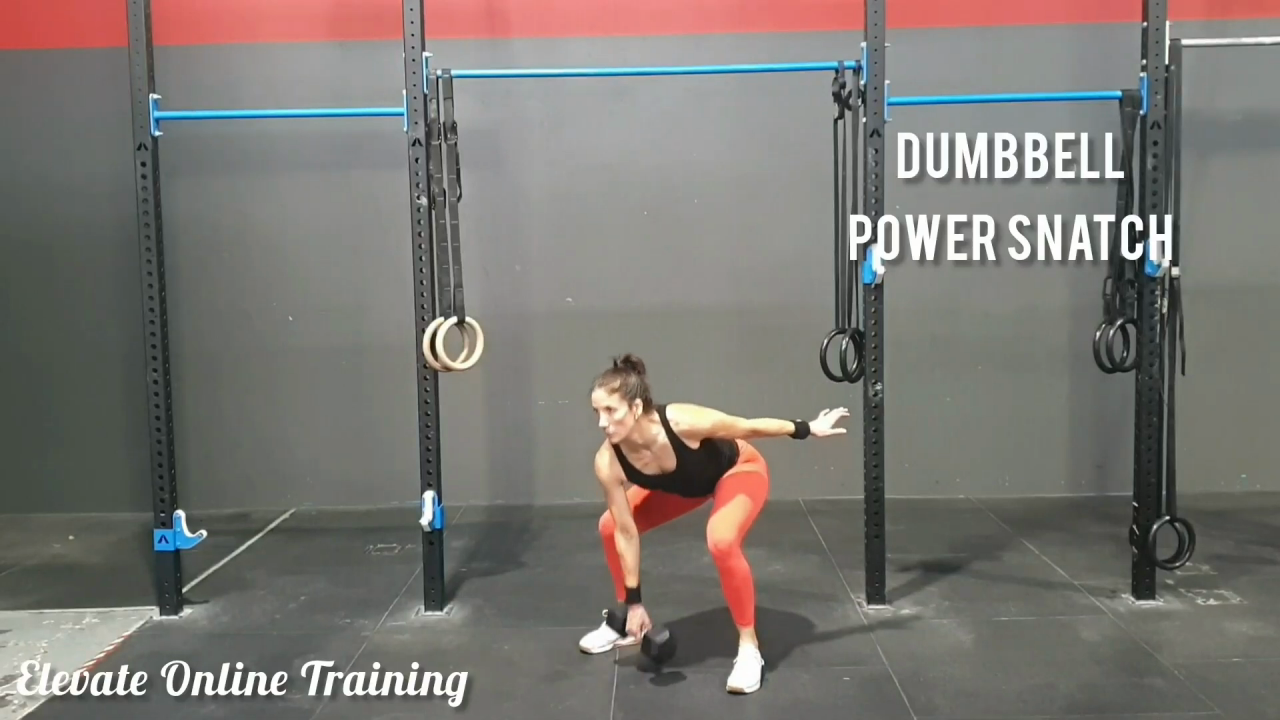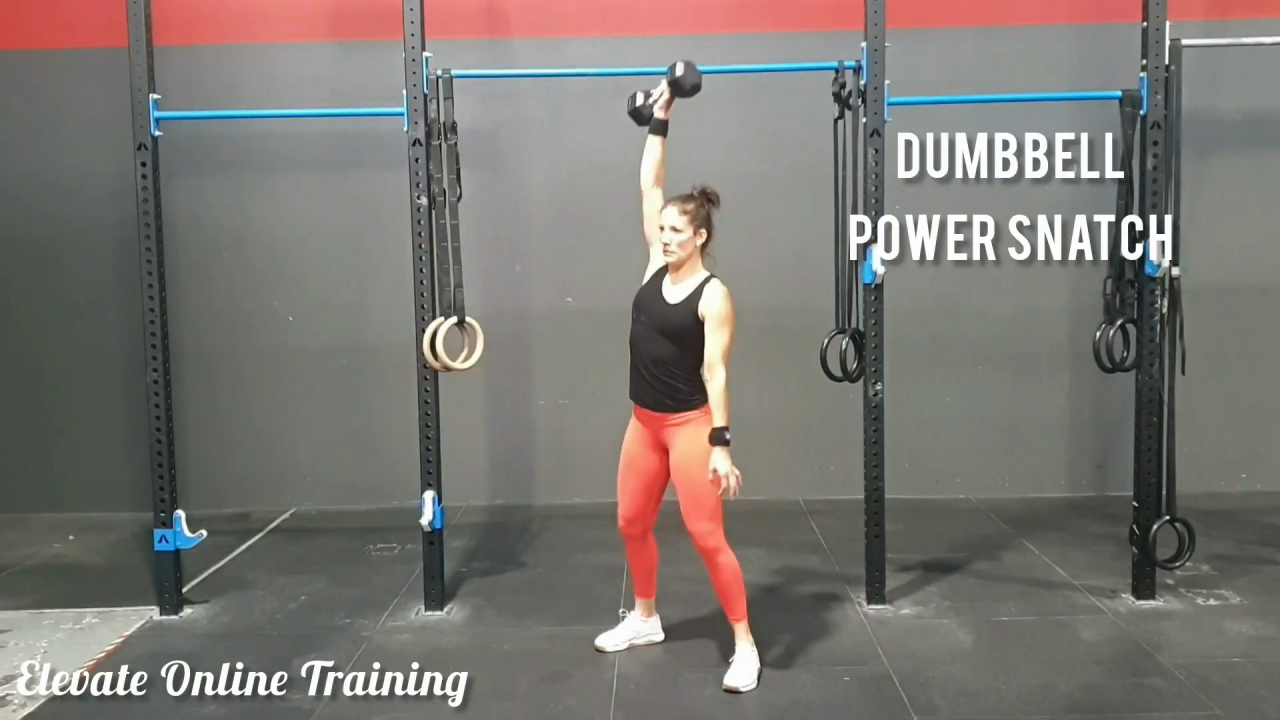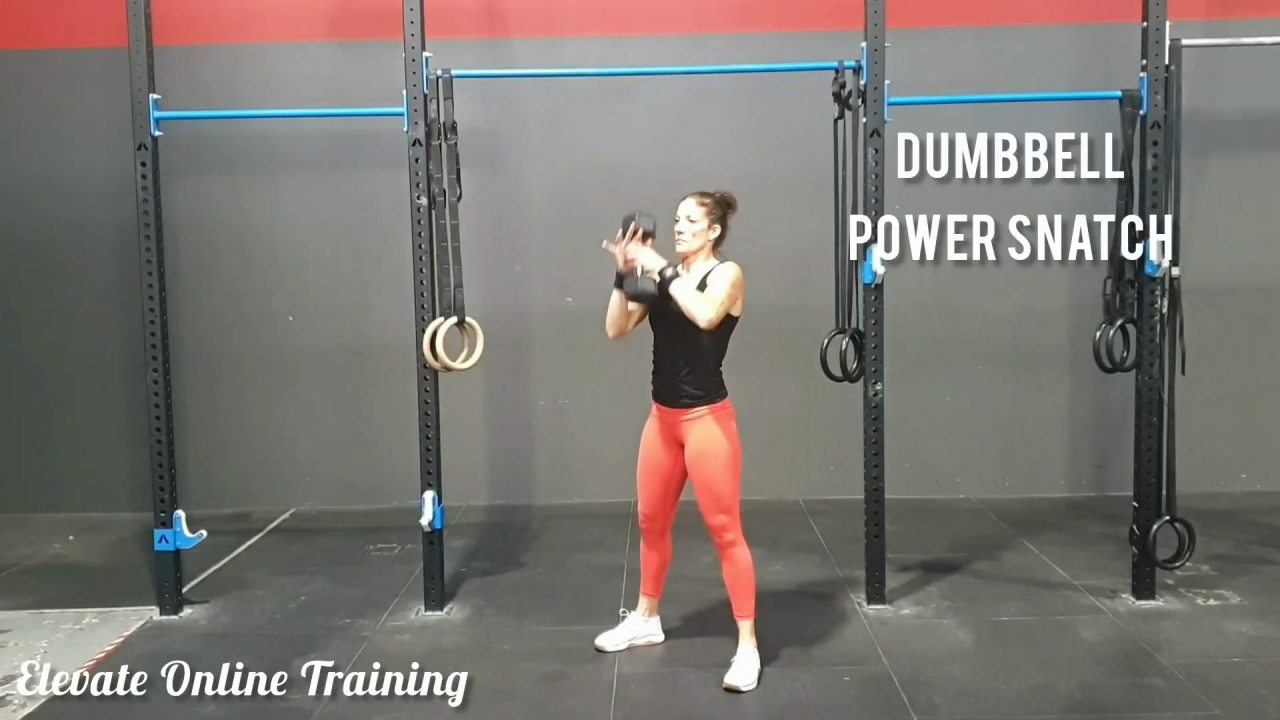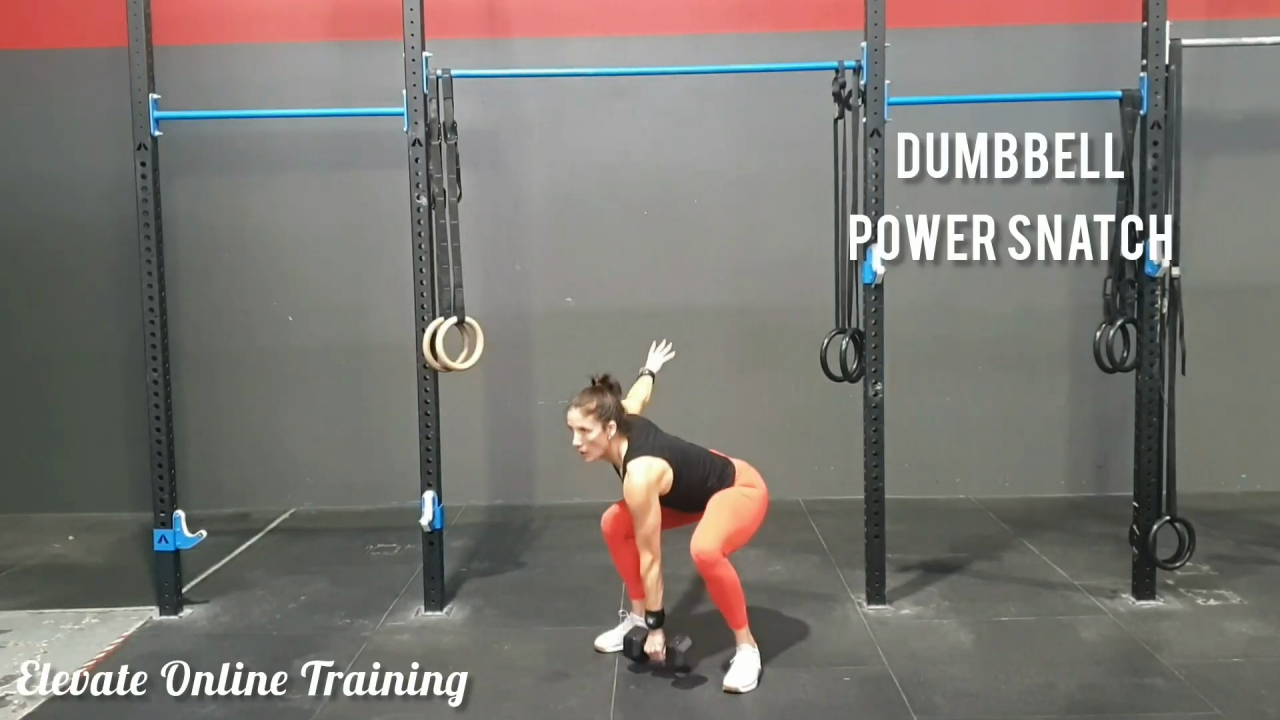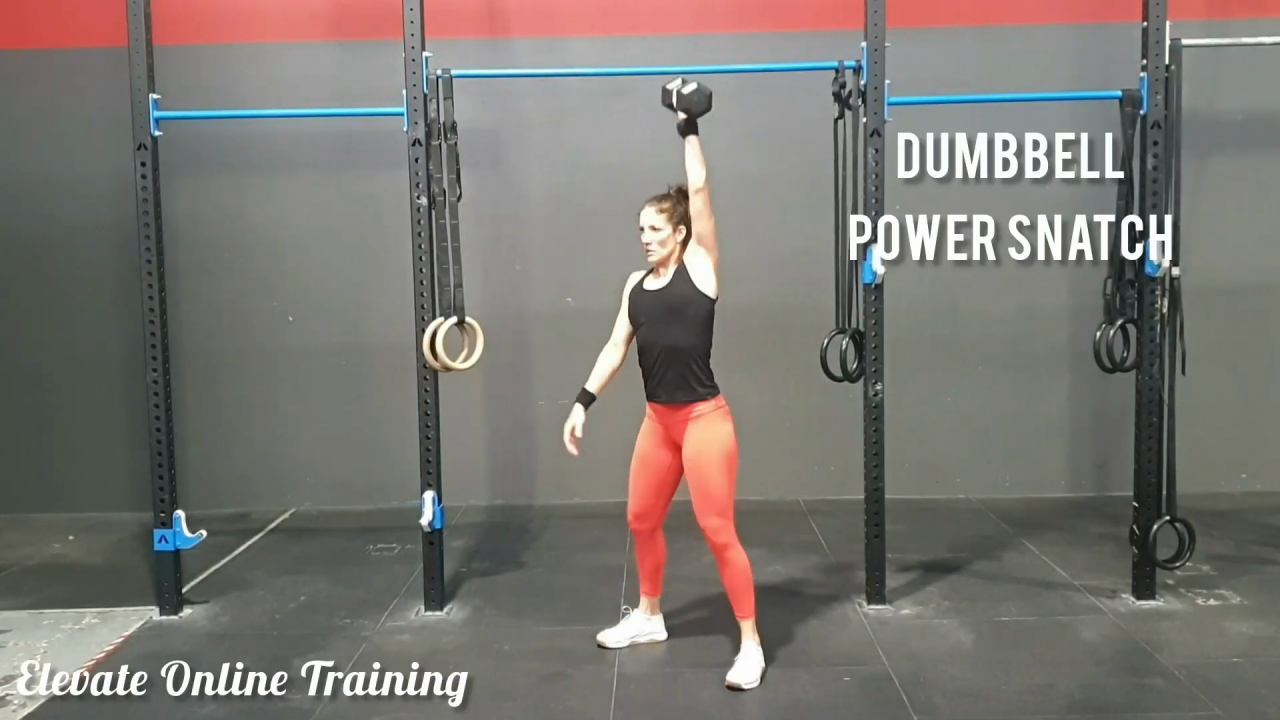
dt=1s
person 1, frame 1
left shoulder: (683, 422)
right shoulder: (608, 461)
left elbow: (750, 428)
right elbow: (628, 529)
left wrist: (807, 429)
right wrist: (633, 602)
left hip: (740, 469)
right hip: (684, 487)
left knee: (721, 542)
right knee: (610, 528)
left ankle: (749, 648)
right ankle: (628, 622)
person 1, frame 2
left shoulder: (713, 295)
right shoulder: (657, 266)
left elbow: (716, 373)
right elbow: (648, 184)
left wrist: (720, 445)
right wrist: (658, 121)
left hip: (689, 426)
right hip: (643, 423)
left knee: (706, 537)
right knee: (633, 524)
left ankle: (745, 647)
right ankle: (644, 619)
person 1, frame 3
left shoulder: (727, 274)
right shoulder: (663, 276)
left elbow: (704, 314)
right elbow: (617, 330)
left wrist: (659, 272)
right wrist: (626, 270)
left hip: (709, 420)
right hip: (662, 419)
left knee: (725, 530)
right knee: (652, 522)
left ankle: (748, 647)
right ankle: (645, 619)
person 1, frame 4
left shoulder: (640, 472)
right shoulder: (623, 421)
left elbow: (651, 558)
right elbow: (638, 398)
left wrist: (656, 631)
right wrist: (650, 369)
left hip: (742, 490)
right hip: (702, 487)
left knee: (705, 550)
right knee: (614, 525)
left ankle: (747, 648)
right ankle: (638, 617)
person 1, frame 5
left shoulder: (698, 265)
right shoulder: (635, 285)
left elbow: (698, 191)
right elbow: (616, 348)
left wrist: (688, 128)
right wrist: (582, 403)
left hip: (703, 419)
right hip: (657, 420)
left knee: (718, 532)
right knee: (642, 523)
left ankle: (751, 644)
right ankle: (648, 617)
